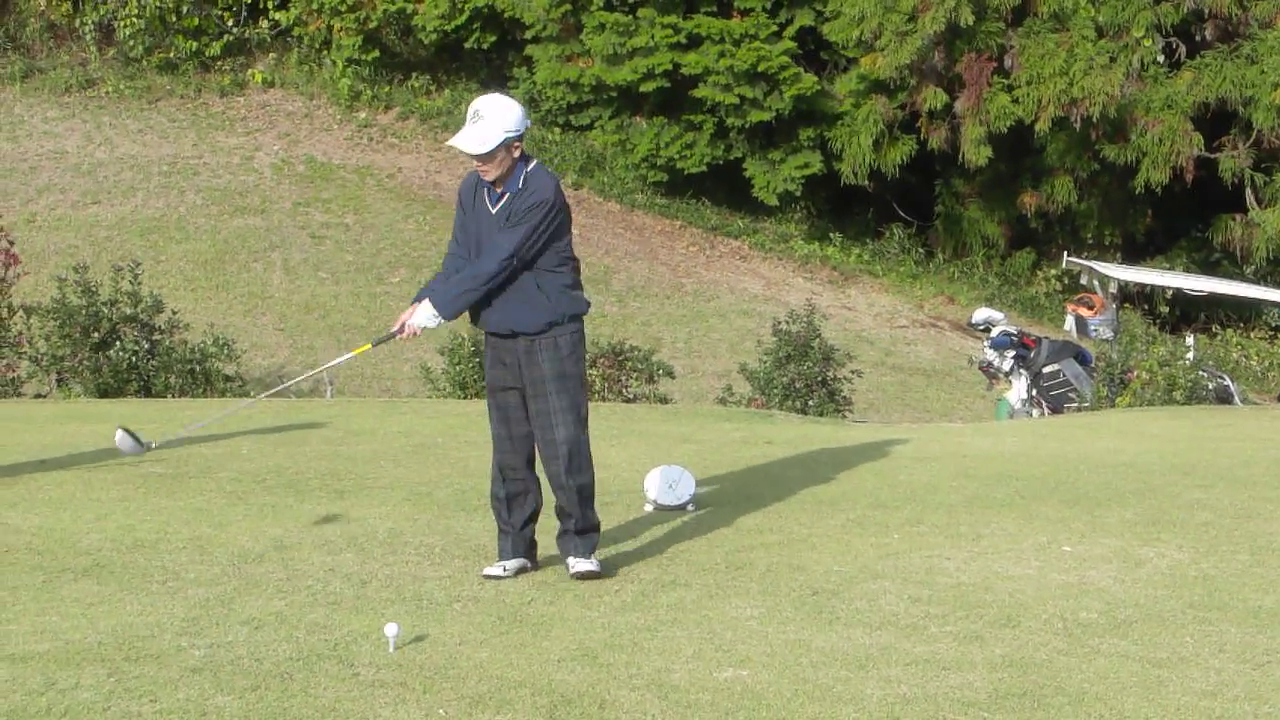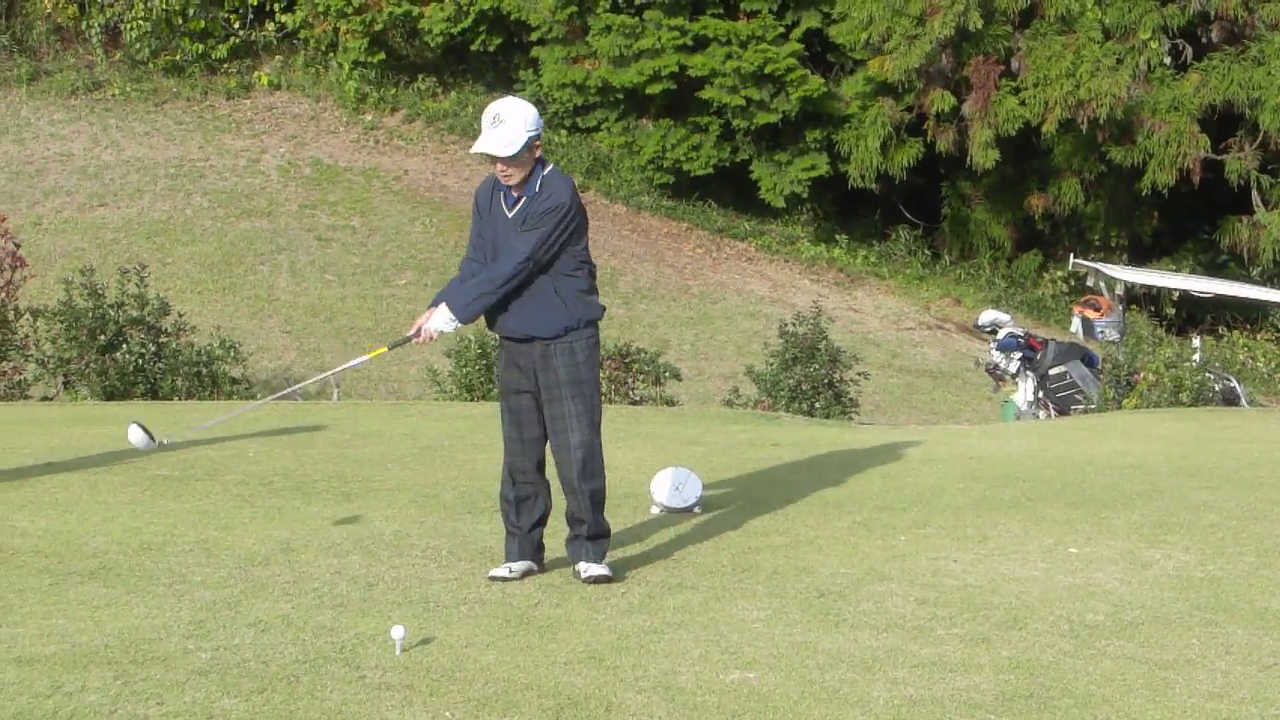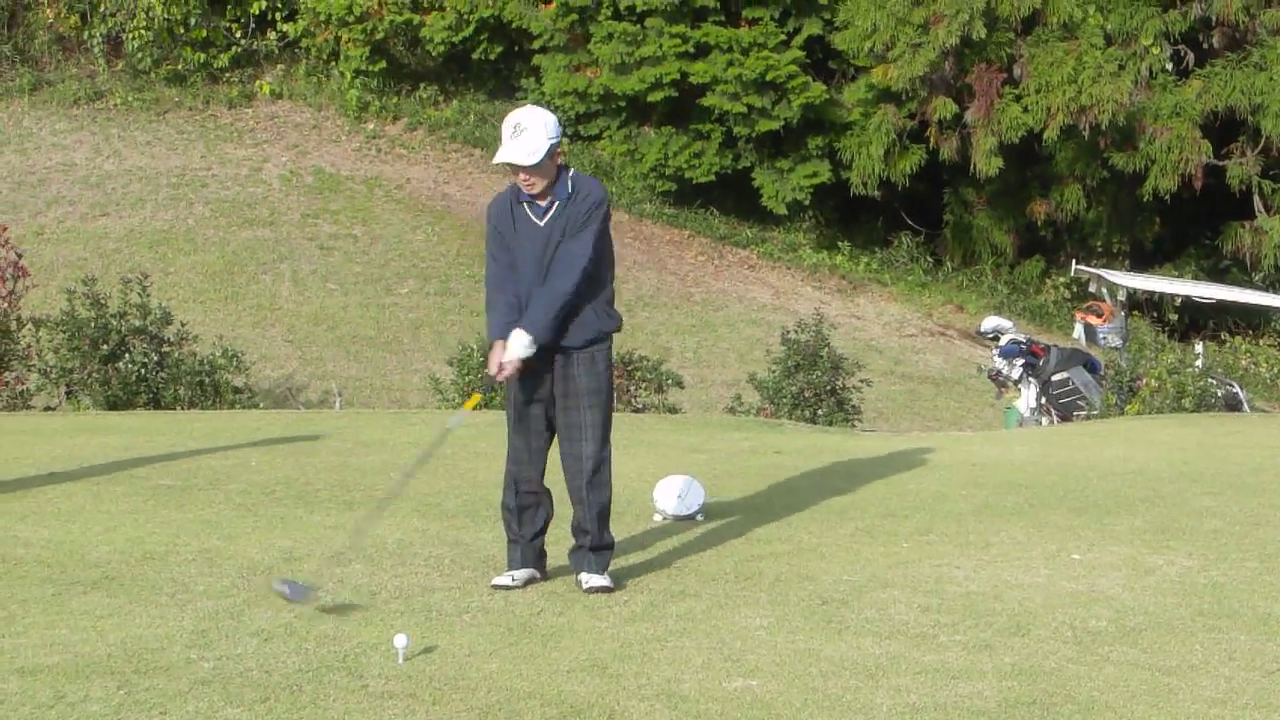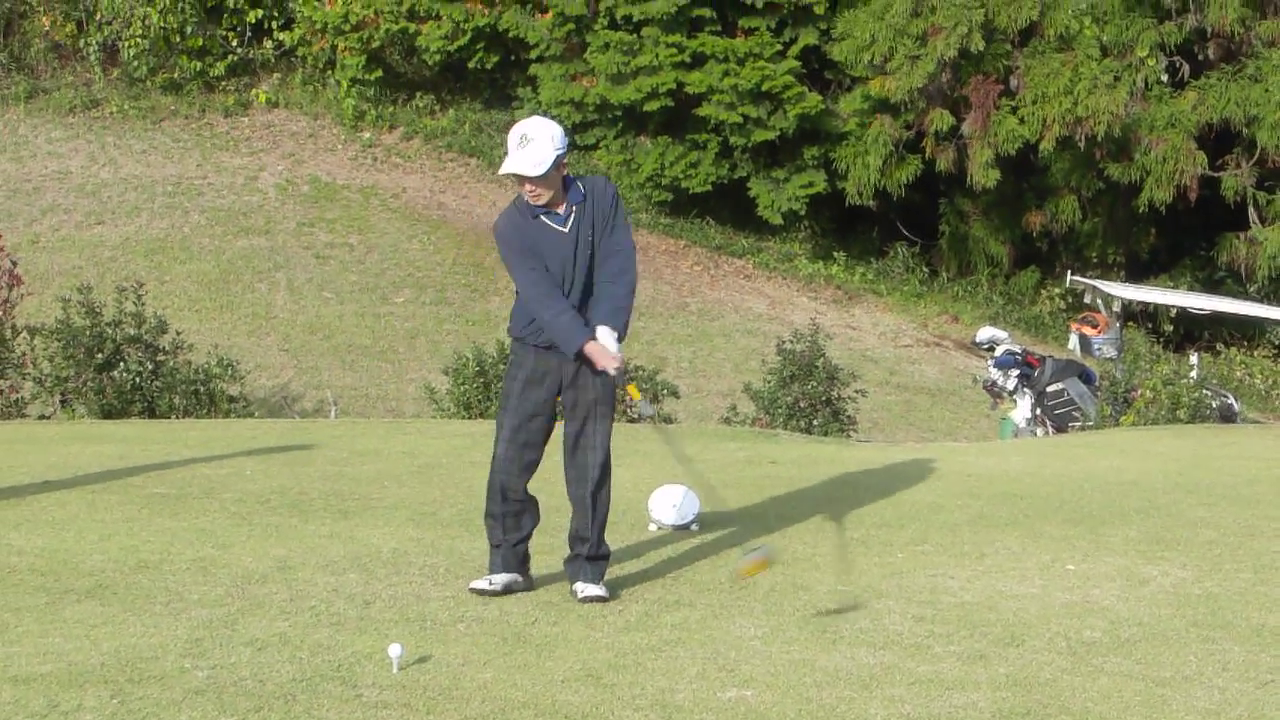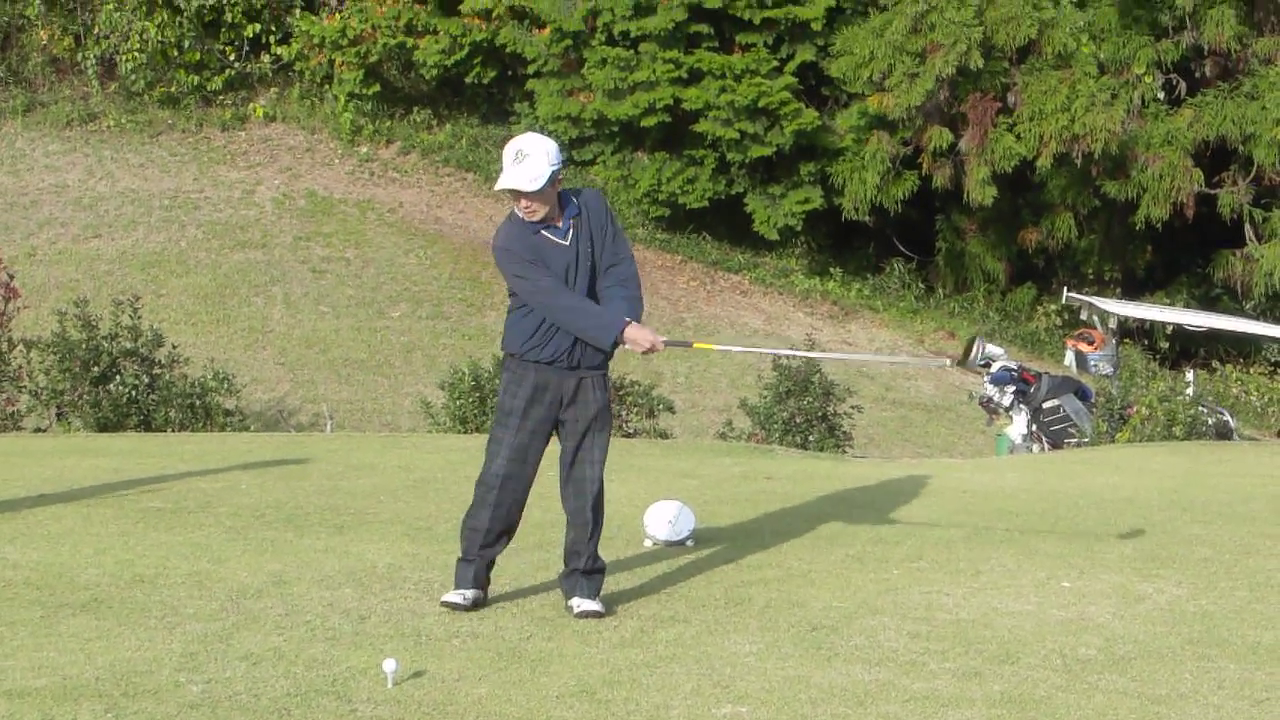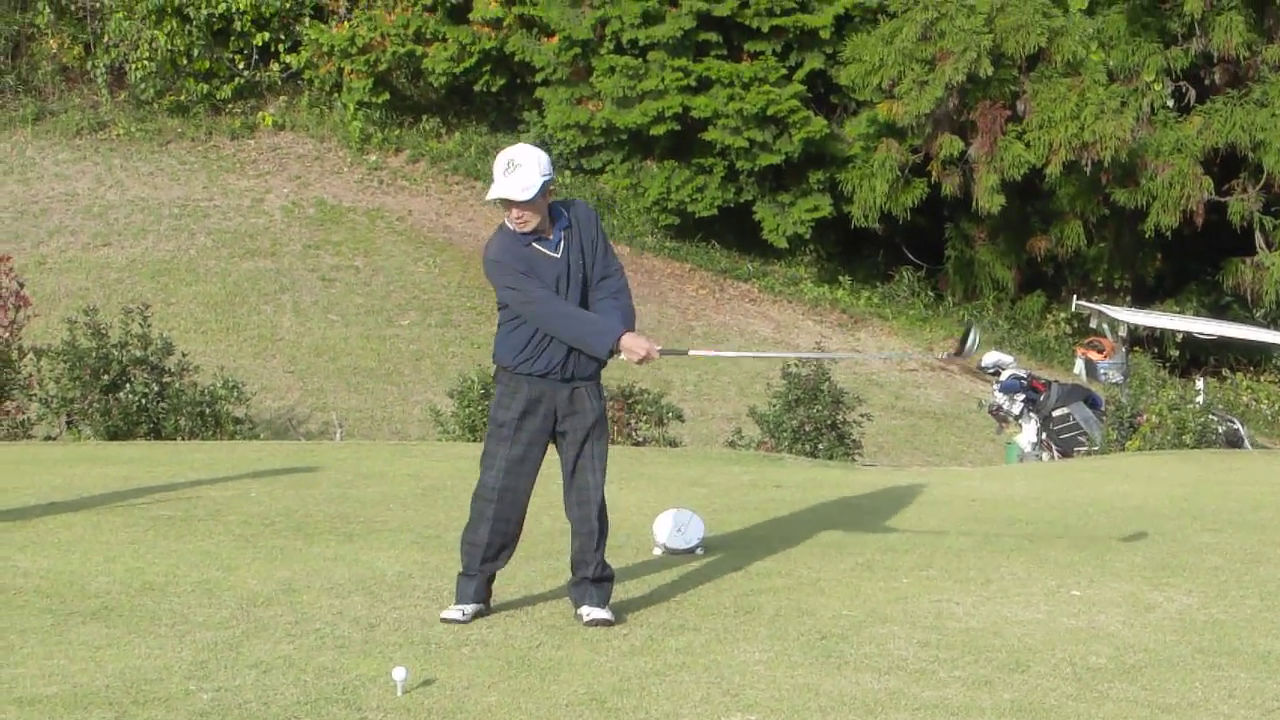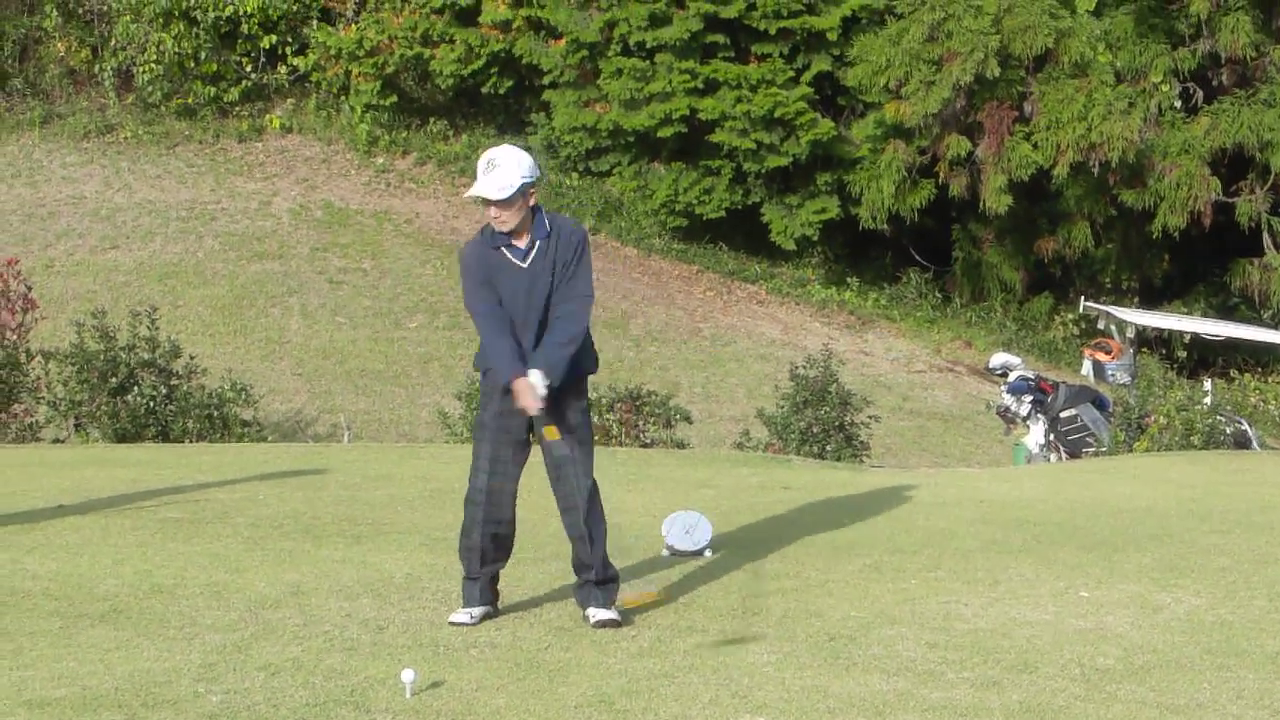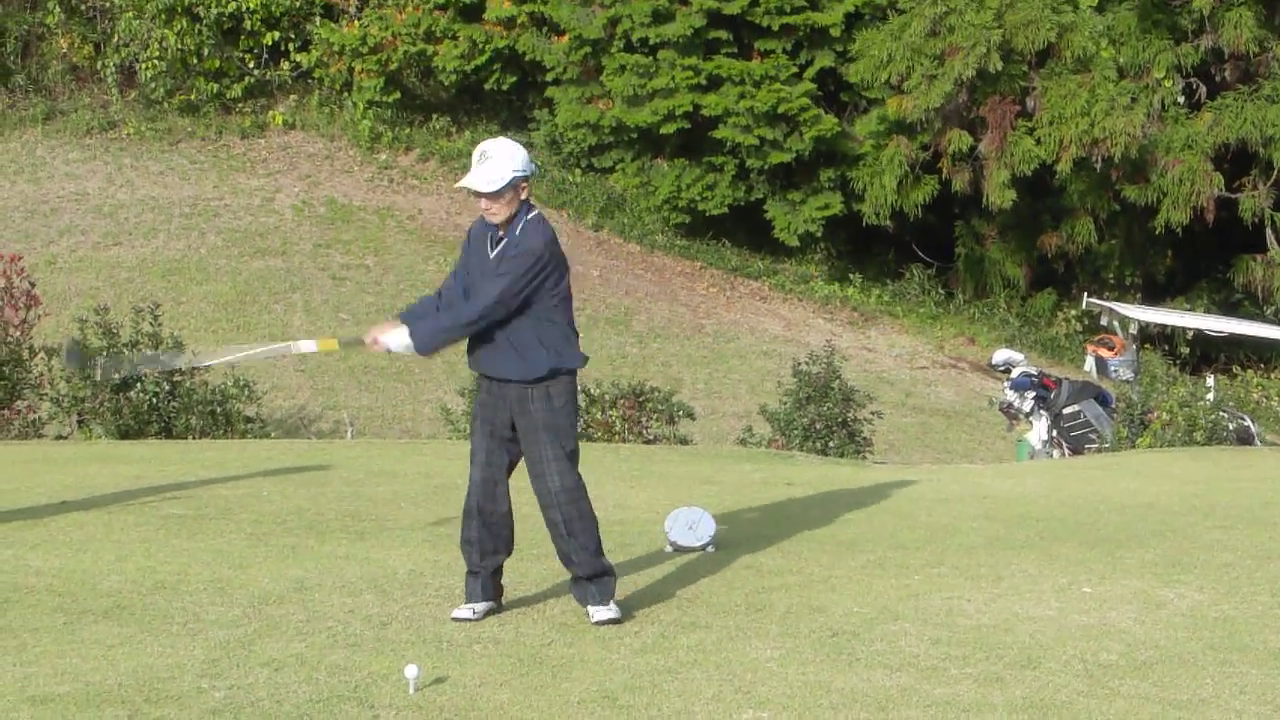
dt=0.2s
person 1, frame 1
left shoulder: (541, 192)
right shoulder: (471, 190)
left elbow: (495, 265)
right elbow: (459, 258)
left wrist: (432, 309)
right wrist: (422, 302)
left hip: (551, 334)
right hip: (499, 336)
left knee: (563, 440)
right knee: (510, 448)
left ankle: (579, 543)
right ankle: (516, 547)
person 1, frame 2
left shoulder: (558, 196)
right shoulder: (488, 194)
left elbow: (512, 268)
right elbow: (477, 263)
left wrist: (449, 314)
right wrist: (439, 305)
left hip: (567, 339)
right hip: (515, 340)
left knee: (577, 446)
right knee: (520, 451)
left ankle: (589, 548)
right ankle: (523, 549)
person 1, frame 3
left shoulder: (589, 197)
right shoulder: (501, 210)
left elbow: (567, 279)
right elbow: (502, 282)
left wrist: (523, 338)
right wrist: (502, 340)
left hip: (584, 349)
right hip: (531, 353)
left knee: (588, 457)
right knee: (523, 458)
left ankle: (591, 559)
right ankle: (525, 557)
person 1, frame 4
left shoulder: (602, 197)
right shoulder: (511, 224)
left elbow: (617, 270)
right elbow: (540, 292)
left wrist: (607, 332)
right wrist: (585, 343)
left hip: (597, 355)
right hip: (537, 354)
left knee: (590, 466)
right knee: (510, 460)
left ankle: (587, 568)
right ankle: (508, 563)
person 1, frame 5
left shoulder: (593, 208)
right shoulder: (510, 241)
left elbow: (621, 275)
right elbow: (557, 302)
left wrist: (626, 323)
right wrist: (624, 330)
left hip: (589, 370)
right hip: (530, 370)
left knee: (585, 482)
right knee: (502, 474)
left ankle: (582, 583)
right ankle: (471, 576)
person 1, frame 6
left shoulder: (583, 220)
right shoulder: (500, 253)
left elbow: (609, 287)
right elbow: (552, 312)
left wrist: (619, 332)
right wrist: (617, 339)
left hip: (581, 382)
right hip: (522, 384)
left knee: (588, 491)
right knee: (498, 486)
left ankle: (590, 592)
right ankle: (472, 590)
person 1, frame 7
left shoulder: (568, 238)
right shoulder: (477, 253)
left elbow: (571, 317)
right elbow: (491, 327)
left wrist: (542, 378)
right wrist: (516, 379)
left hip: (561, 387)
right hip: (504, 388)
left knee: (578, 491)
right knee: (487, 491)
left ankle: (596, 593)
right ankle: (479, 593)
person 1, frame 8
left shoulder: (535, 241)
right shoulder: (482, 234)
left elbow: (481, 308)
right elbow: (453, 293)
left wrist: (410, 336)
right wrist: (400, 326)
left hip: (544, 386)
right hip: (493, 385)
left knee: (559, 487)
right knee: (485, 488)
left ankle: (596, 589)
right ankle: (483, 589)
